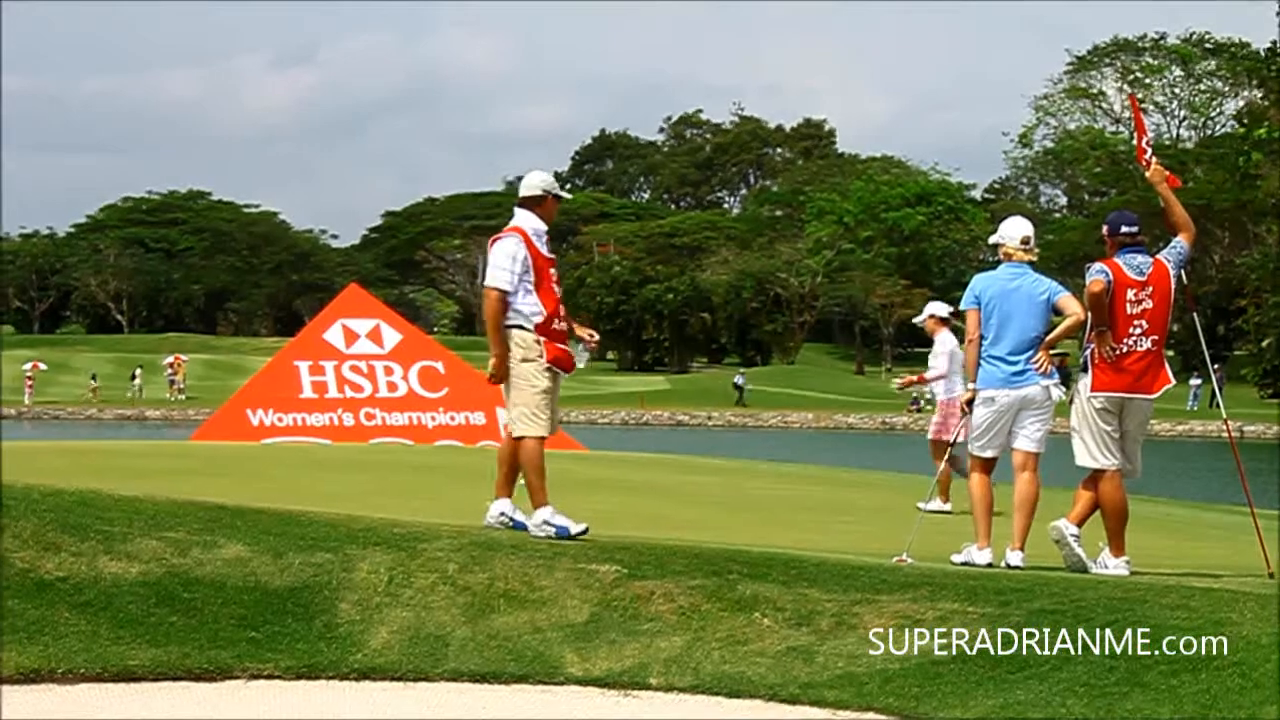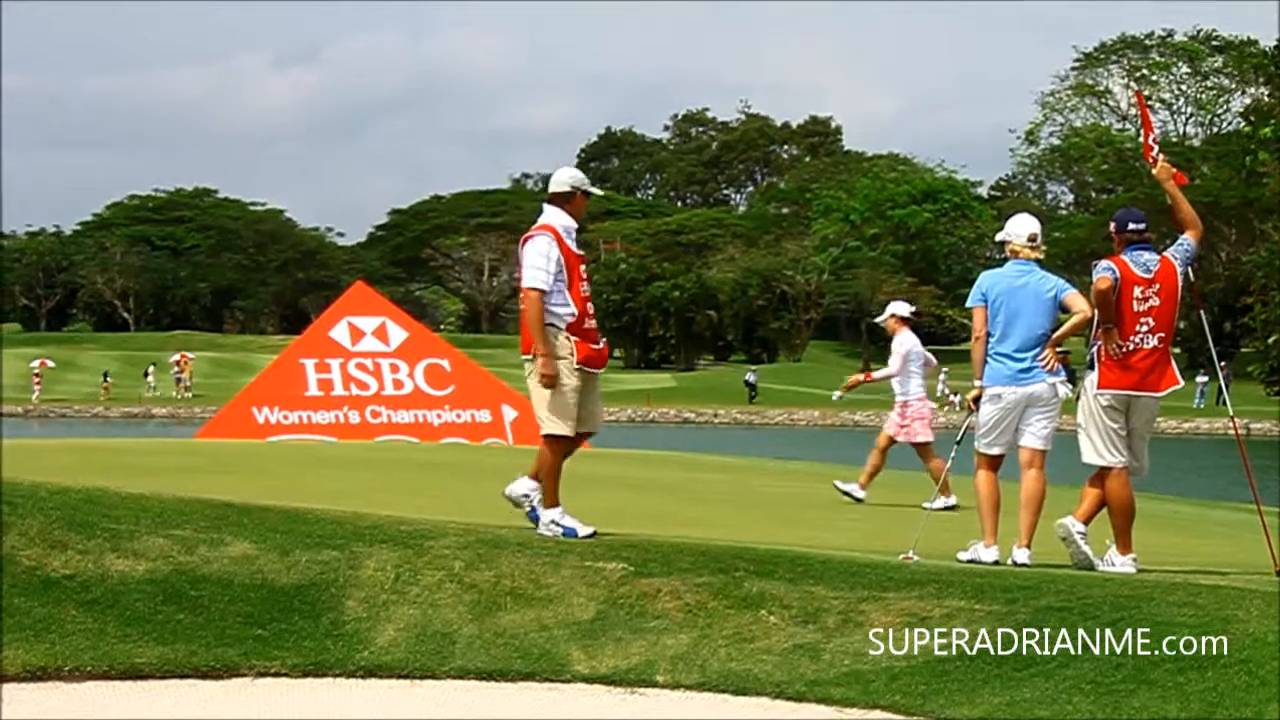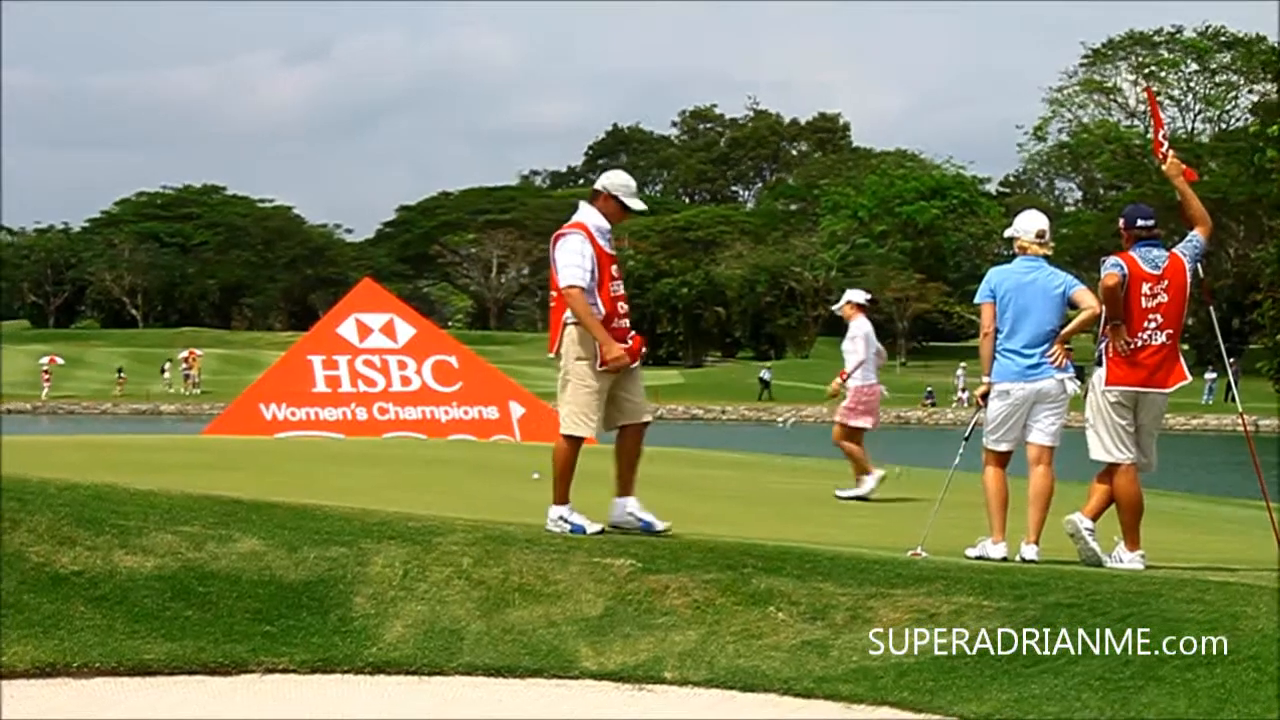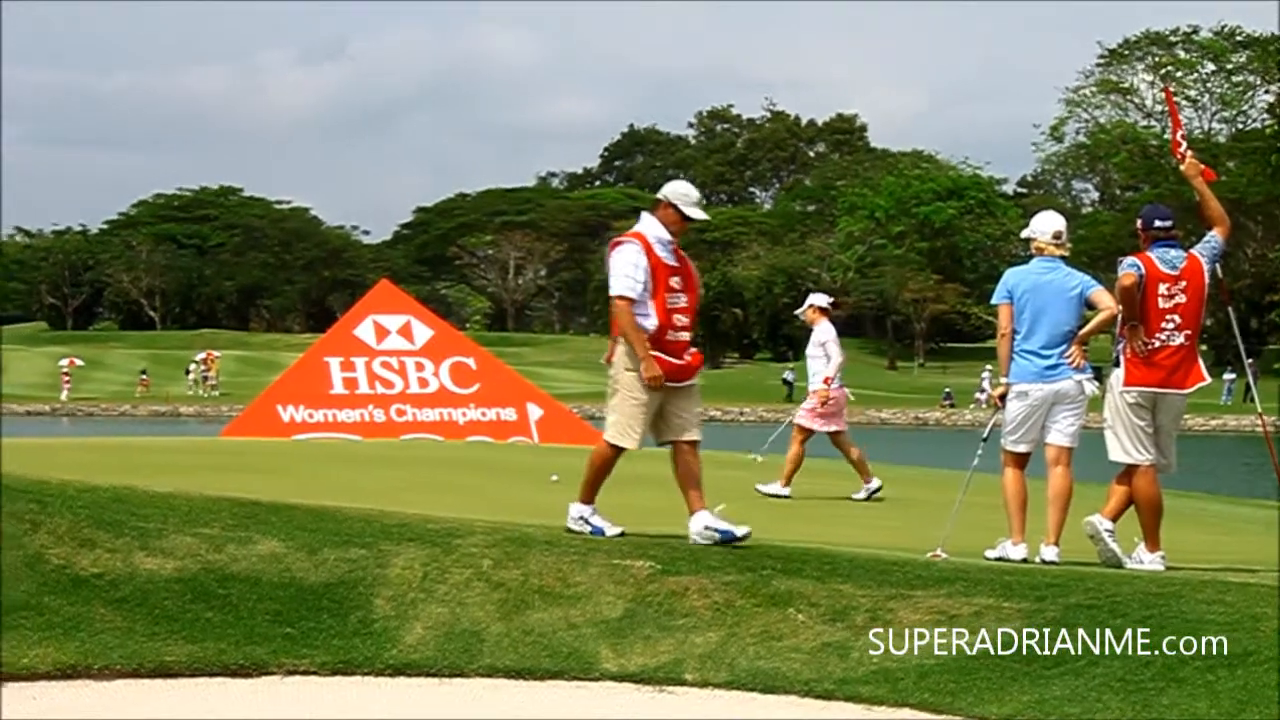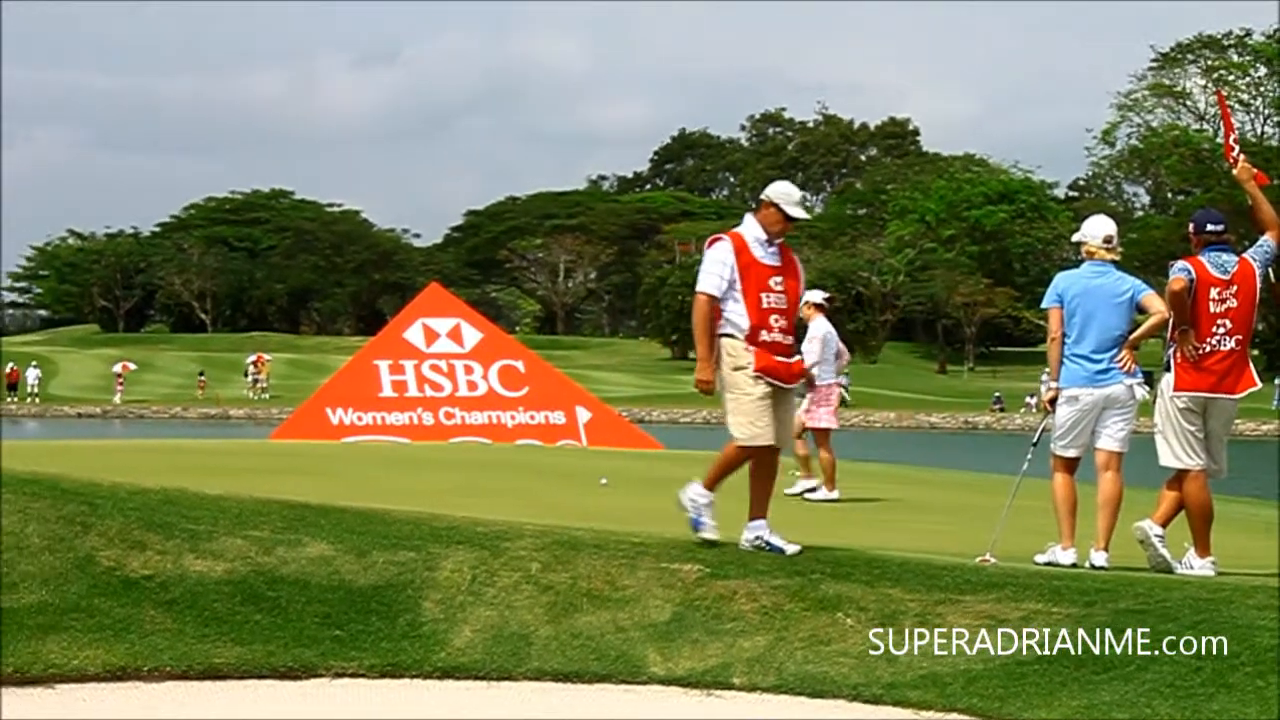
dt=0.3s
person 1, frame 1
left shoulder: (1104, 269)
right shoulder: (1165, 267)
left elbow: (1095, 291)
right elbow: (1187, 232)
left wrist: (1101, 329)
right wrist: (1162, 186)
left hip: (1103, 381)
right hip: (1144, 386)
left knee: (1107, 468)
right knee: (1114, 467)
left ankle: (1117, 557)
right ankle: (1072, 523)
person 1, frame 2
left shoulder: (1111, 265)
right shoulder: (1172, 264)
left elbow: (1102, 287)
right elbow: (1195, 229)
left wrist: (1108, 326)
right wrist: (1169, 183)
left hip: (1109, 379)
right hip: (1151, 384)
left knee: (1114, 466)
right knee: (1121, 465)
left ankle: (1123, 554)
right ankle: (1079, 521)
person 1, frame 3
left shoulder: (1120, 262)
right shoulder: (1181, 261)
left elbow: (1110, 285)
right elbow: (1204, 226)
left wrist: (1115, 323)
right wrist: (1178, 179)
left hip: (1117, 375)
right hip: (1159, 380)
left knee: (1122, 462)
right knee: (1129, 462)
left ankle: (1132, 551)
right ankle: (1087, 518)
person 1, frame 4
left shoulder: (1137, 263)
right shoulder: (1199, 261)
left elbow: (1125, 285)
right elbow: (1222, 226)
left wrist: (1133, 324)
right wrist: (1196, 179)
left hip: (1135, 376)
right hip: (1178, 380)
left knee: (1141, 463)
right knee: (1149, 462)
left ankle: (1152, 552)
right ankle: (1107, 519)
person 1, frame 5
left shoulder: (1188, 267)
left elbow: (1176, 288)
left wrist: (1184, 329)
left hip: (1186, 381)
right hip: (1229, 385)
left knee: (1193, 468)
right knee: (1199, 467)
left ankle: (1203, 558)
right ankle: (1157, 523)
person 2, frame 1
left shoulder: (539, 240)
right shoulder: (513, 241)
right elbow: (492, 299)
left wrist: (574, 328)
right wrist: (497, 355)
left hip: (546, 349)
right hip: (525, 346)
left knee: (519, 430)
right knee: (530, 431)
left ankle: (501, 507)
right ankle: (543, 515)
person 2, frame 2
left shoulder: (565, 236)
right shoulder: (543, 239)
right elbow: (532, 299)
left wrist: (594, 343)
right wrist: (544, 356)
left hip: (579, 347)
right hip: (555, 345)
left knee: (584, 427)
right knee: (556, 429)
left ankle: (528, 486)
right ankle: (549, 513)
person 2, frame 3
left shoulder: (603, 236)
right shoulder: (576, 237)
right elbow: (573, 297)
right wrist: (606, 343)
left hip: (615, 346)
right hip: (587, 344)
left knee: (635, 421)
right knee: (575, 429)
left ankle: (625, 505)
right ankle: (560, 510)
person 2, frame 4
left shoulder: (675, 251)
right shoulder: (633, 248)
right elbow: (621, 309)
right wrist: (645, 359)
left hip: (677, 360)
right hip: (645, 359)
left knee: (686, 439)
right knee: (621, 437)
left ankle: (702, 520)
right ankle: (582, 510)
person 2, frame 5
left shoulder: (786, 256)
right shoulder: (728, 247)
right elbow: (703, 305)
left wrist: (798, 361)
right wrist: (704, 362)
left hip: (777, 361)
right hip: (742, 355)
left knee: (772, 446)
right knee: (754, 440)
left ankle: (756, 528)
right ankle: (701, 492)
person 3, frame 1
left shoulder: (980, 283)
right shoulder: (1046, 286)
left elbow: (972, 338)
right elbow: (1077, 315)
left wrist: (970, 385)
right wrist: (1046, 343)
left hip: (993, 385)
right hip: (1036, 385)
left knee: (980, 467)
right knee: (1026, 468)
left ankle: (982, 548)
right ankle: (1016, 551)
person 3, frame 2
left shoulder: (988, 280)
right shoulder: (1053, 283)
left elbow: (979, 335)
right elbow: (1085, 311)
left wrist: (977, 383)
right wrist: (1054, 341)
left hip: (1000, 384)
right hip: (1043, 384)
left knee: (986, 464)
right knee: (1033, 465)
left ankle: (989, 545)
right ankle: (1023, 548)
person 3, frame 3
left shoulder: (996, 277)
right shoulder: (1061, 279)
left elbow: (987, 332)
right elbow: (1093, 308)
left wrist: (985, 378)
right wrist: (1062, 337)
left hip: (1009, 379)
right hip: (1051, 379)
left knee: (995, 461)
right knee: (1041, 461)
left ankle: (996, 542)
right ankle: (1031, 544)
person 3, frame 4
left shoulder: (1013, 277)
right shoulder: (1078, 280)
left elbow: (1005, 332)
right elbow: (1110, 308)
left wrist: (1003, 380)
right wrist: (1080, 339)
left hip: (1026, 381)
right hip: (1069, 381)
left knee: (1013, 462)
right knee: (1059, 462)
left ankle: (1016, 543)
right ankle: (1051, 545)
person 3, frame 5
left shoulder: (1063, 281)
right shoulder: (1129, 284)
left elbow: (1055, 336)
right elbow: (1161, 312)
left wrist: (1053, 383)
right wrist: (1130, 343)
left hip: (1077, 386)
right hip: (1119, 385)
left knee: (1063, 467)
right knee: (1109, 467)
left ankle: (1066, 548)
right ankle: (1100, 551)
person 4, frame 1
left shoulder: (943, 341)
right shoulder: (948, 339)
left elbow: (943, 370)
right elbow: (962, 362)
left wrist: (915, 380)
left hip: (949, 402)
right hip: (952, 401)
left knee: (940, 453)
right knee: (941, 453)
left ankle: (943, 500)
person 4, frame 2
left shoulder: (901, 340)
right shoulder: (912, 340)
left elbow: (893, 370)
right elbow: (931, 362)
left wrist: (862, 378)
left hip: (911, 404)
right hip: (904, 403)
left knee: (925, 453)
right knee: (880, 446)
left ankle: (947, 496)
right ankle: (860, 487)
person 4, frame 3
left shoulder: (857, 325)
right shoulder: (865, 326)
left elbow: (861, 356)
right elbow: (881, 356)
left wrist: (841, 378)
left hip: (861, 389)
right hip: (863, 388)
left knee: (839, 437)
right knee: (855, 441)
left ankle: (871, 473)
right ankle: (862, 484)
person 4, frame 4
left shoulder: (824, 330)
right shoulder: (824, 330)
left elbow: (838, 359)
right elbow: (838, 357)
left wrist: (825, 385)
left hip: (825, 393)
right hip: (828, 393)
left knee: (797, 439)
right knee: (842, 443)
left ankle: (783, 486)
right ankle: (870, 481)
person 4, frame 5
left shoulder: (817, 326)
right shoulder: (827, 327)
left elbow: (815, 357)
right elbow: (844, 357)
left hip: (821, 389)
right hip: (821, 389)
left knee: (821, 443)
right knee: (796, 433)
left ankle: (830, 490)
right ankle: (806, 479)
